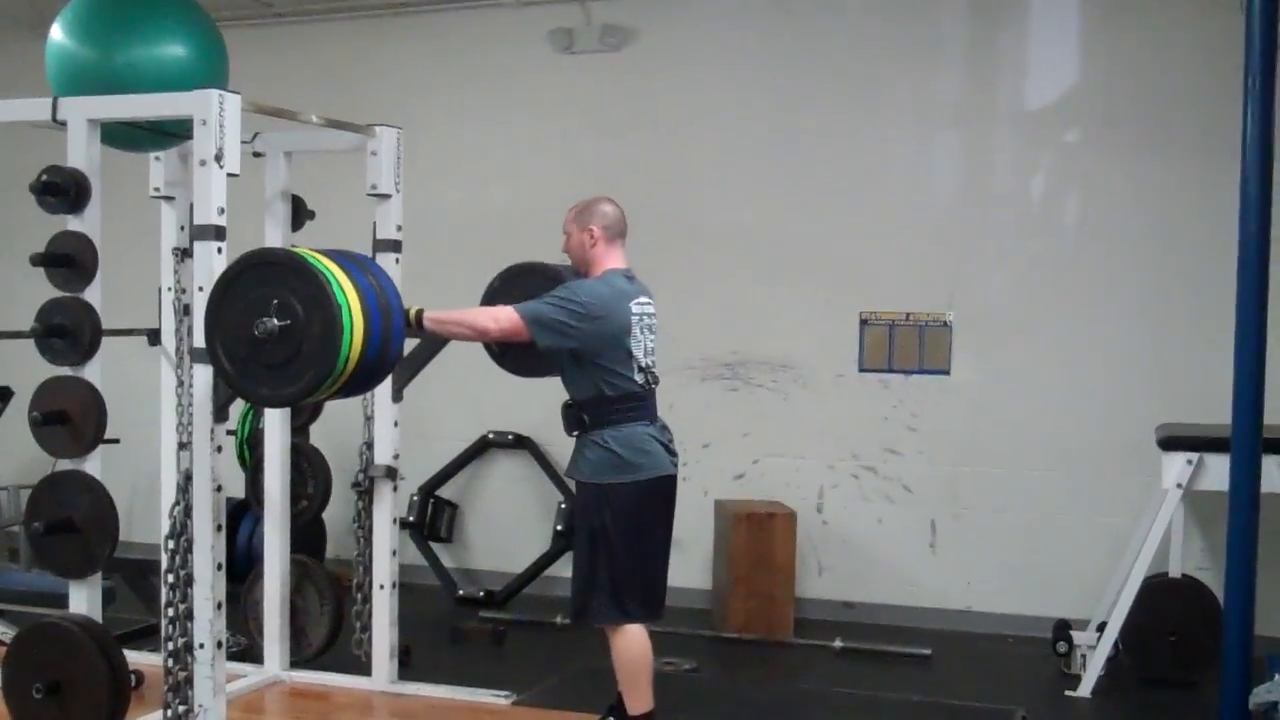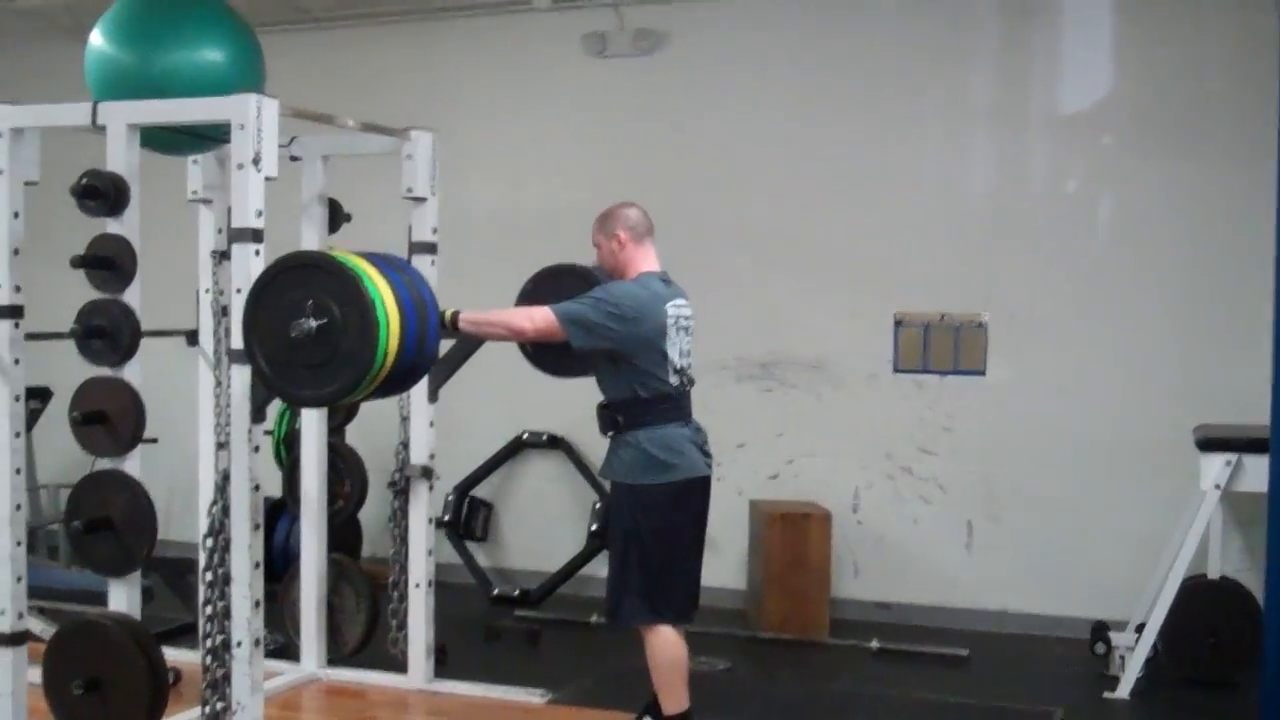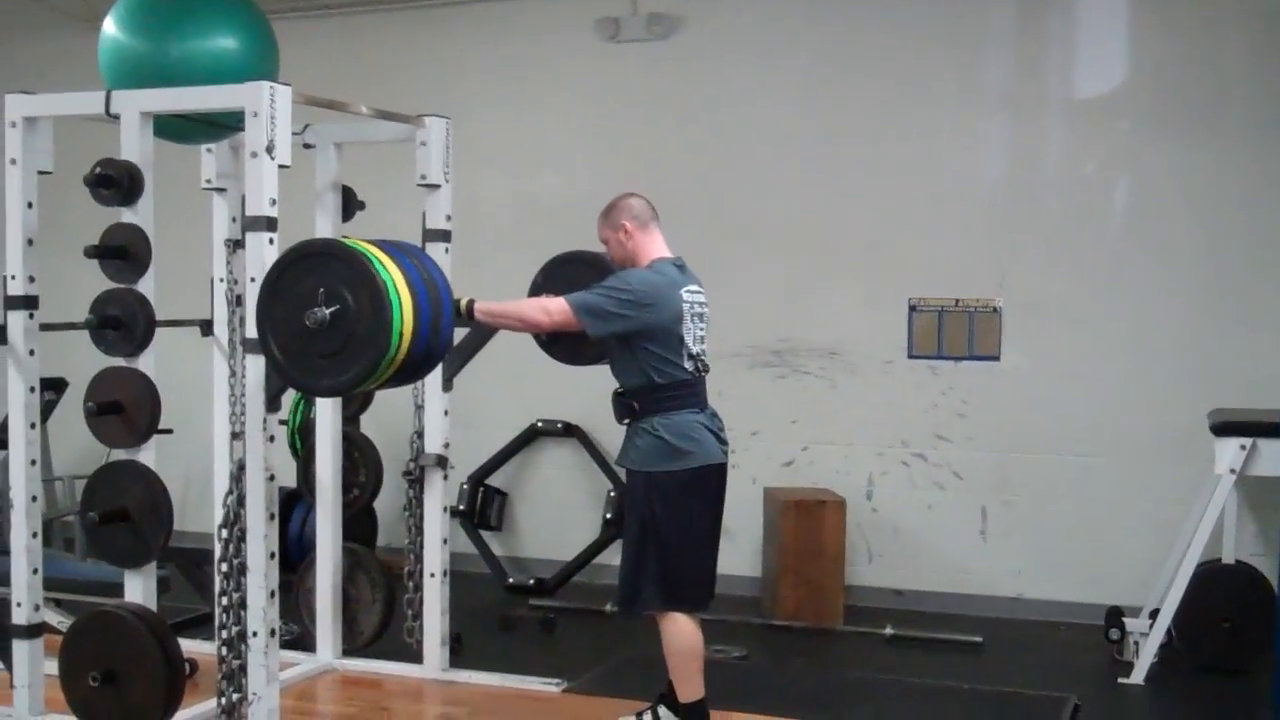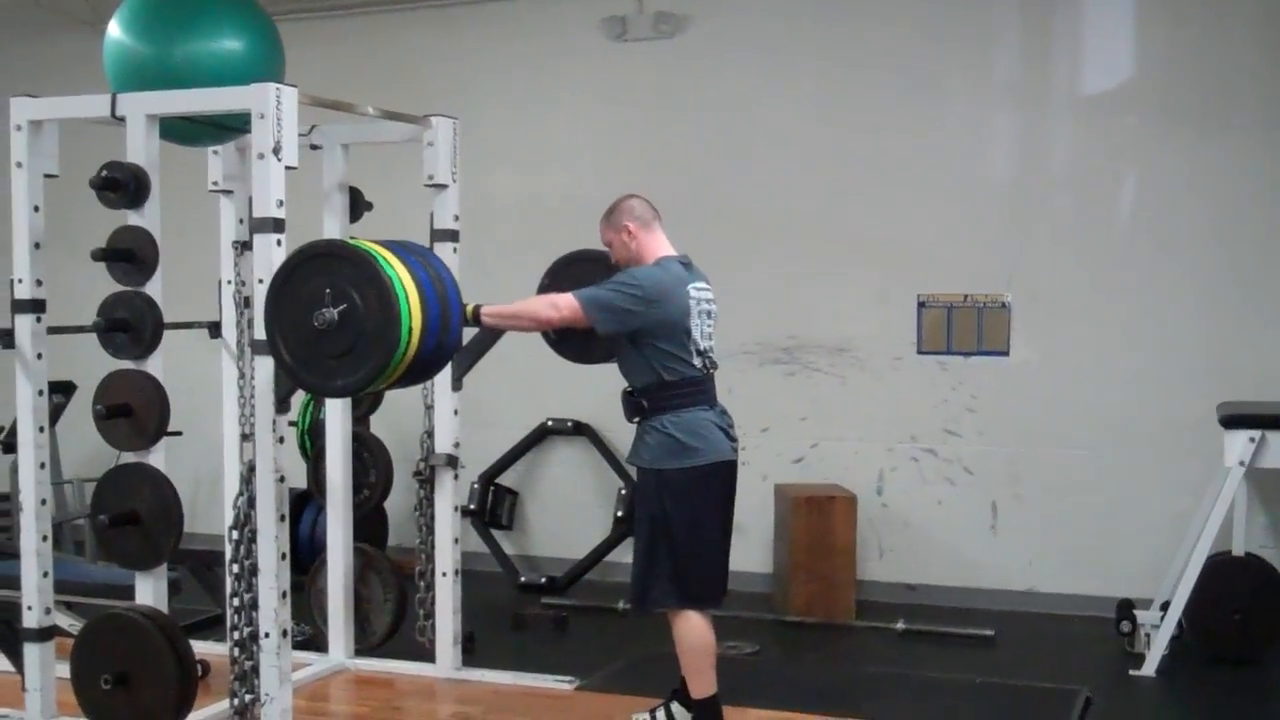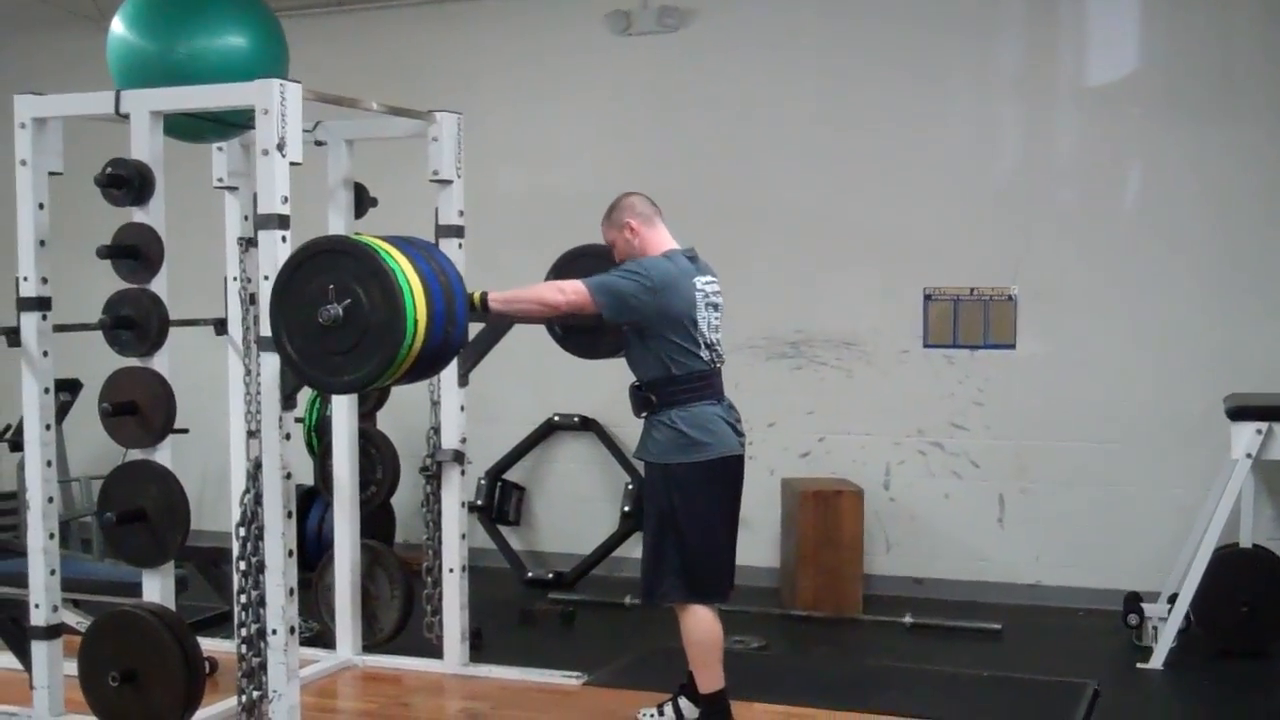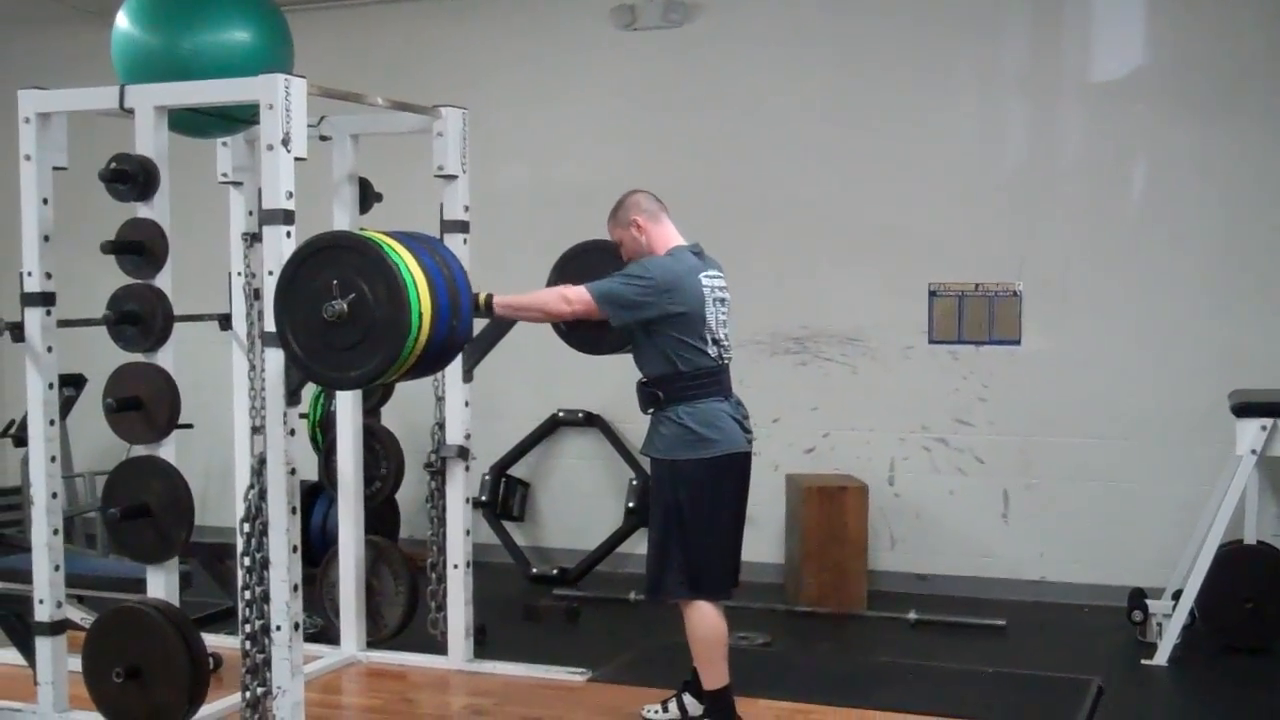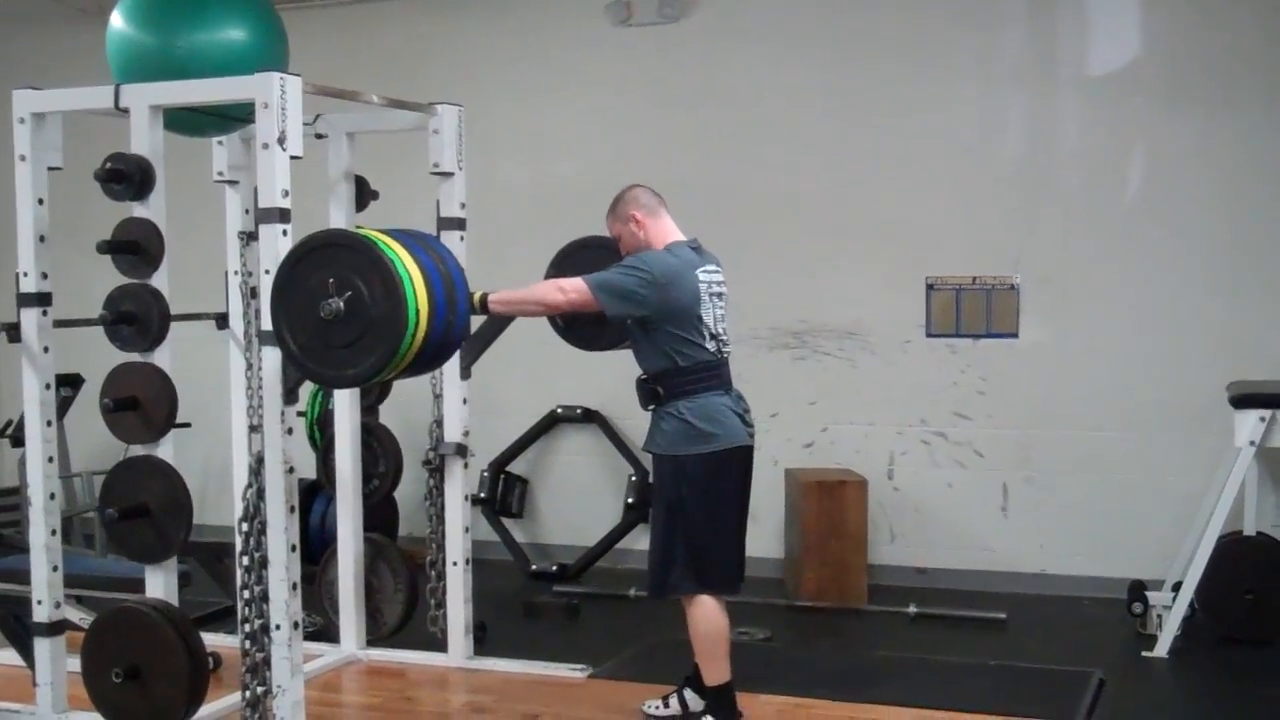
dt=0.2s
person 1, frame 1
left shoulder: (591, 298)
right shoulder: (631, 294)
left elbow: (495, 325)
left wrist: (417, 318)
left hip: (617, 465)
right hip: (642, 460)
left knee: (621, 609)
right knee: (626, 604)
person 1, frame 2
left shoulder: (627, 300)
right shoulder: (668, 296)
left elbow: (531, 325)
left wrist: (453, 319)
left hip: (651, 465)
right hip: (677, 461)
left knee: (655, 610)
right knee: (660, 605)
person 1, frame 3
left shoulder: (642, 287)
right shoulder: (682, 281)
left elbow: (546, 315)
left wrist: (468, 308)
left hip: (668, 453)
right hip: (692, 447)
left knee: (671, 597)
right knee: (676, 592)
person 1, frame 4
left shoulder: (648, 284)
right shoulder: (689, 278)
left elbow: (555, 311)
left wrist: (475, 313)
left hip: (678, 450)
right hip: (702, 444)
left knee: (682, 594)
right knee: (687, 590)
person 1, frame 5
left shoulder: (654, 276)
right shoulder: (695, 272)
left elbow: (561, 297)
left wrist: (480, 301)
left hip: (685, 444)
right hip: (708, 438)
left knee: (690, 589)
right knee: (694, 584)
person 1, frame 6
left shoulder: (661, 274)
right shoulder: (700, 267)
left elbow: (568, 303)
left wrist: (485, 303)
left hip: (693, 440)
right hip: (715, 434)
left knee: (694, 585)
right knee: (698, 580)
person 1, frame 7
left shoulder: (657, 269)
right shoulder: (699, 262)
left elbow: (564, 294)
left wrist: (483, 301)
left hip: (694, 435)
right hip: (718, 429)
left knee: (697, 581)
right knee: (701, 576)
